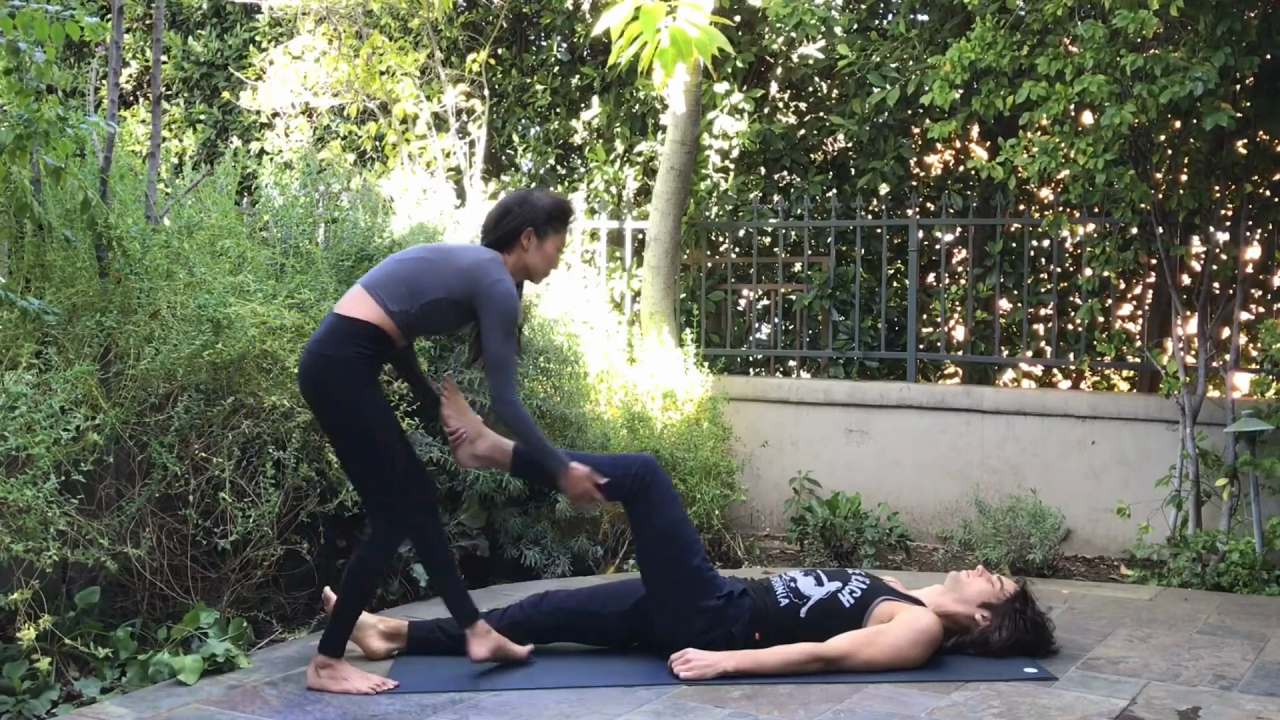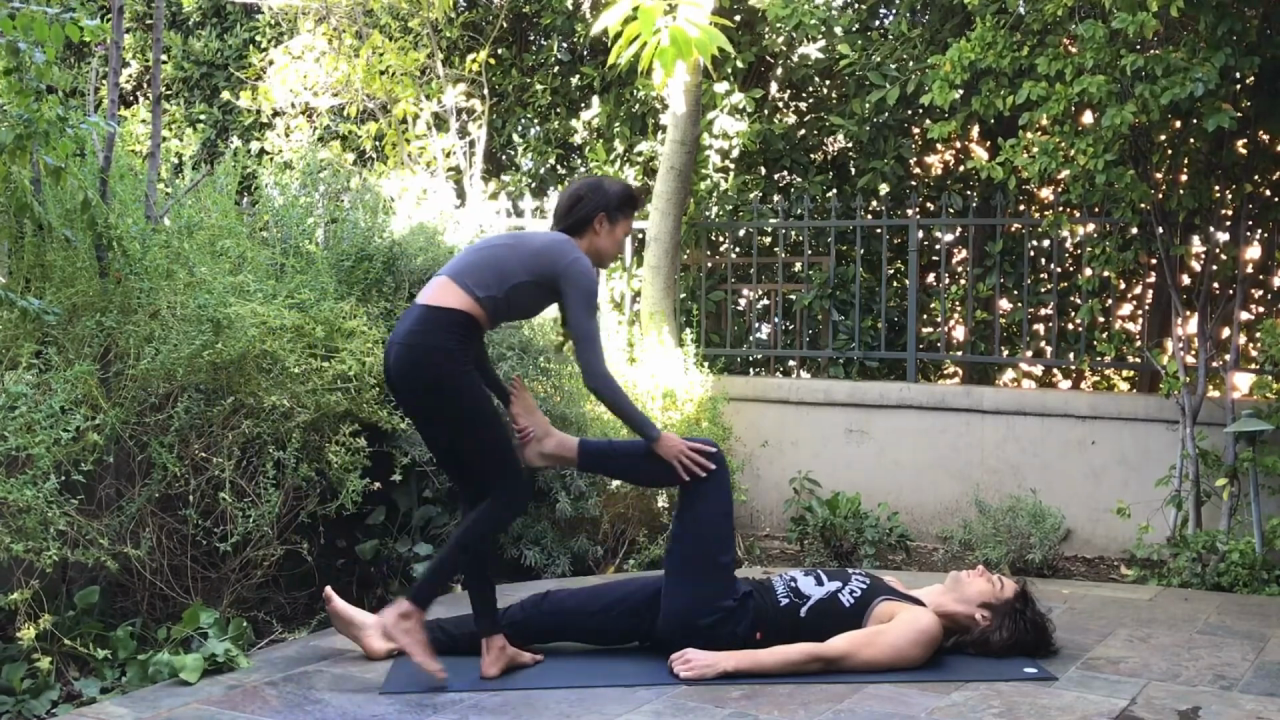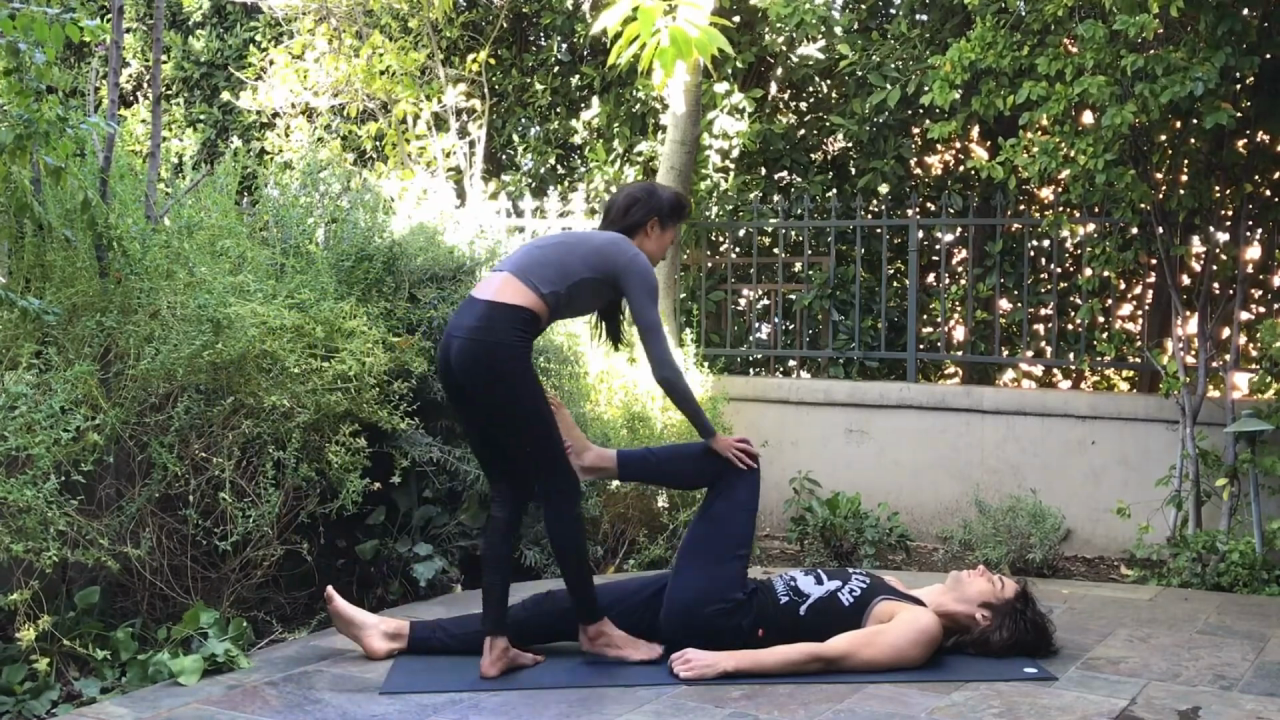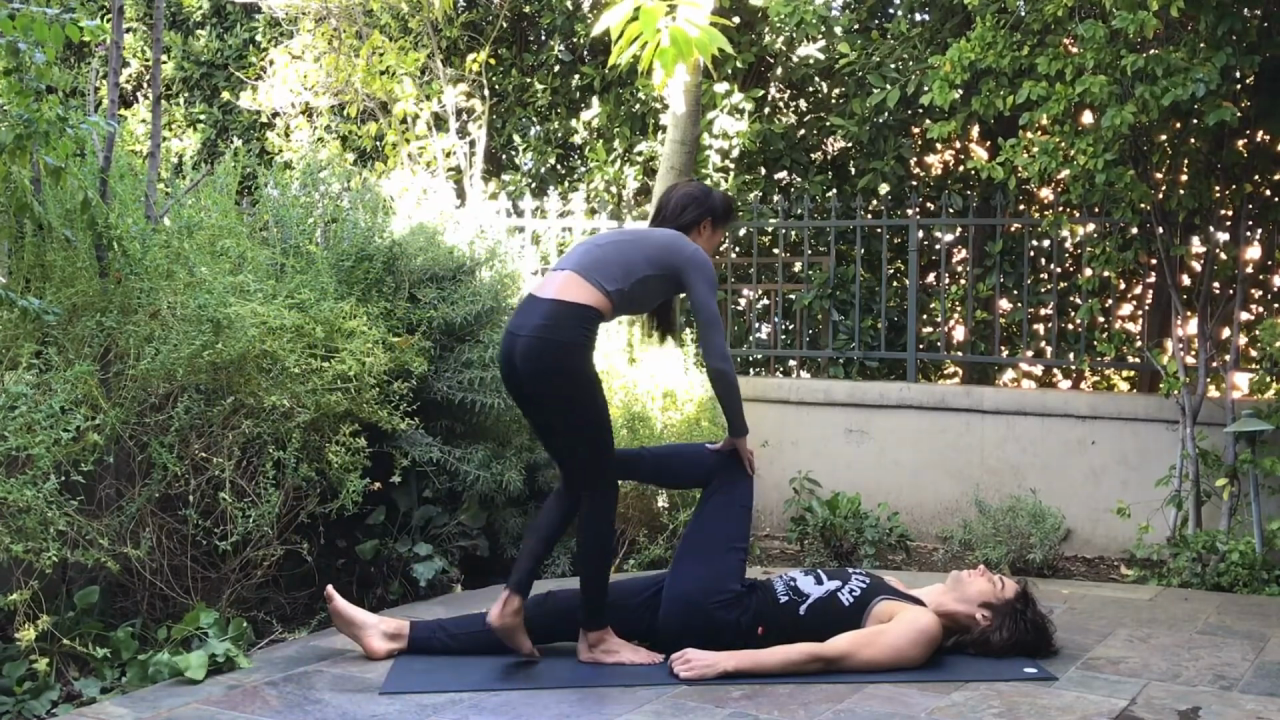
dt=0.4s
person 1, frame 1
left shoulder: (918, 631)
right shoulder: (901, 594)
left elbow: (824, 654)
left wrist: (723, 662)
left hip: (716, 626)
right hip: (722, 605)
left knee: (640, 474)
right knee: (550, 611)
left ankle: (496, 450)
right ankle: (394, 634)
person 1, frame 2
left shoulder: (918, 631)
right shoulder: (901, 595)
left elbow: (825, 654)
left wrist: (723, 662)
left hip: (714, 625)
right hip: (702, 611)
left knee: (705, 462)
right knee: (552, 609)
left ankle: (559, 449)
right ankle: (396, 632)
person 1, frame 3
left shoulder: (918, 632)
right shoulder: (899, 594)
left elbow: (823, 654)
left wrist: (724, 662)
left hip: (714, 620)
right hip: (703, 609)
left knee: (736, 462)
right knee: (557, 608)
left ankle: (592, 460)
right ankle: (395, 634)
person 1, frame 4
left shoulder: (920, 630)
right shoulder: (900, 593)
left elbow: (825, 654)
left wrist: (722, 663)
left hip: (715, 619)
right hip: (706, 607)
left knee: (730, 465)
right knee: (559, 606)
right ankle: (397, 633)
person 2, frame 1
left shoulder: (468, 265)
right shoulder: (495, 283)
right elbow: (505, 402)
left wrist: (437, 405)
right wrist: (561, 469)
left hip: (336, 360)
right hip: (342, 367)
left knee: (417, 499)
right knee: (395, 514)
left ankle: (475, 632)
right ankle: (327, 663)
person 2, frame 2
left shoulder: (537, 250)
right shoulder: (572, 263)
right elbow: (595, 375)
left wrist: (508, 403)
right wrist: (655, 438)
left hip: (408, 350)
right hip: (433, 355)
left knee: (482, 495)
right knee: (509, 491)
left ankle: (491, 643)
right ankle: (409, 611)
person 2, frame 3
left shoulder: (581, 247)
right shoulder: (630, 261)
right elbow: (663, 368)
left wrist: (541, 417)
right wrist: (711, 436)
left hip: (458, 341)
right hip: (493, 349)
left knee: (509, 493)
right knee: (558, 489)
left ankle: (495, 644)
right ankle: (593, 629)
person 2, frame 4
left shoulder: (626, 240)
right shoulder: (690, 256)
right elbow: (717, 360)
right wrist: (738, 434)
left hip: (518, 338)
right hip: (556, 346)
left knee: (579, 482)
right knee: (598, 491)
left ankle: (511, 600)
right ankle: (595, 636)
